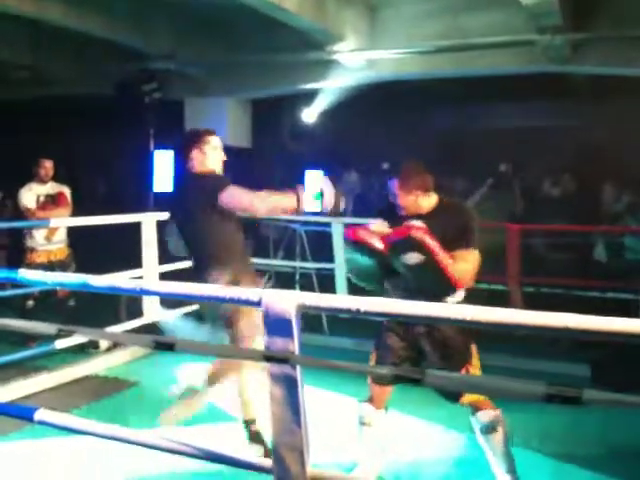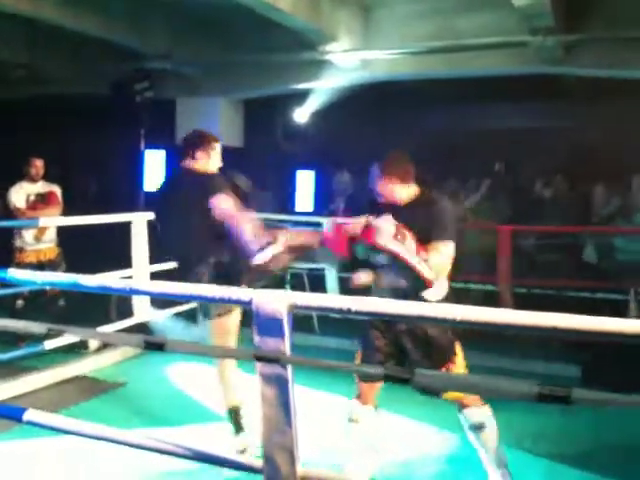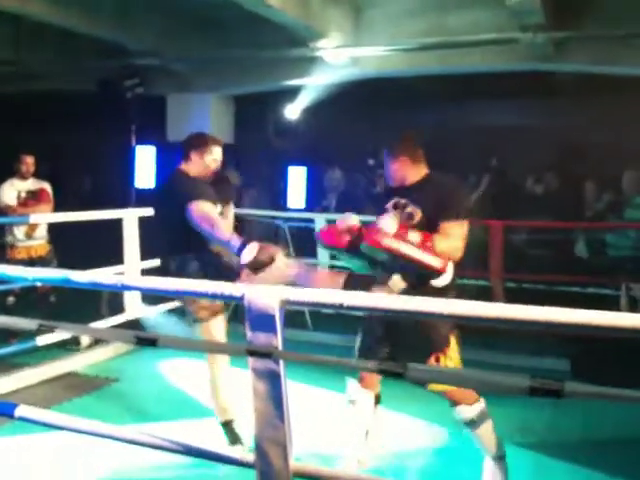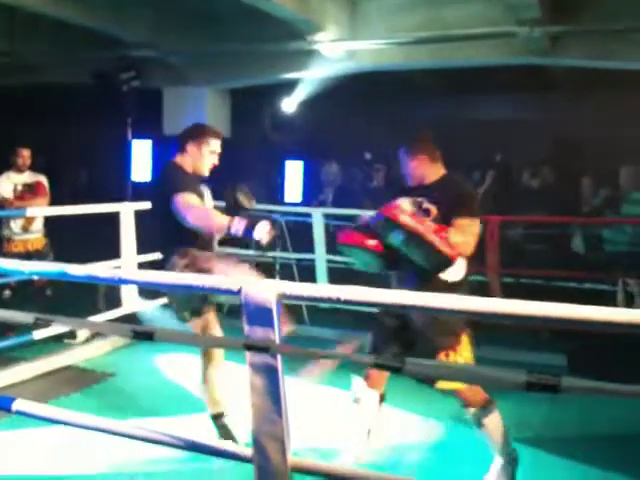
dt=0.1s
person 1, frame 1
left shoulder: (459, 218)
right shoulder: (395, 217)
left elbow: (463, 278)
right elbow: (381, 259)
left wrist: (430, 246)
right wrist: (372, 241)
left hip: (441, 318)
right hip: (400, 315)
left knee: (475, 396)
right knee: (377, 390)
person 1, frame 2
left shoulder: (436, 209)
right shoulder: (379, 209)
left elbow: (435, 271)
right elbow: (367, 253)
left wrist: (396, 243)
left knee: (462, 393)
right knee: (364, 388)
person 1, frame 3
left shoulder: (446, 192)
right shoulder: (391, 194)
left elbow: (452, 249)
right elbow: (372, 240)
left wrist: (404, 234)
left hip: (426, 300)
right hip: (387, 296)
left knee: (451, 386)
right knee: (367, 376)
right ankle: (358, 452)
person 1, frame 4
left shoulder: (456, 193)
right shoulder: (407, 193)
left elbow: (461, 243)
left knee: (462, 385)
right knee: (371, 374)
right ankle: (354, 447)
person 2, frame 1
left shoulder: (185, 192)
right shoulder: (207, 181)
right elbow: (254, 202)
right wrist: (307, 199)
left hip: (214, 279)
right hip: (231, 276)
left knee: (242, 353)
left ankle: (253, 435)
right ankle: (196, 393)
person 2, frame 2
left shoulder: (169, 192)
right shoulder: (205, 181)
right elbow: (232, 217)
right wrist: (263, 242)
left hip: (197, 277)
right hip: (223, 266)
left knee: (224, 353)
left ankle: (239, 428)
person 2, frame 3
left shoulder: (173, 188)
right shoulder: (191, 185)
right elbow: (205, 219)
left wrist: (226, 199)
right wrist: (240, 245)
left hip: (189, 280)
right hip: (198, 267)
left knee: (218, 357)
left ankle: (232, 435)
person 2, frame 4
left shoulder: (189, 181)
right shoulder: (176, 178)
left elbow: (207, 227)
right elbow: (192, 215)
left wrist: (234, 209)
right wrist: (243, 226)
left hip: (194, 269)
right hip: (187, 263)
left knee: (213, 352)
right knee: (247, 279)
left ankle: (222, 429)
person 3, frame 1
left shoulder: (62, 189)
right shoulder: (26, 191)
left elbow: (67, 211)
right elbow: (30, 216)
left wrist: (41, 213)
right wrist: (55, 213)
left hip: (60, 247)
right hip: (36, 250)
left knee: (65, 288)
person 3, frame 2
left shoulder: (52, 188)
right shoulder: (16, 190)
left elbow: (57, 210)
right elbow: (20, 215)
left wrist: (30, 213)
right wrist: (45, 212)
left hip: (50, 247)
right hip: (25, 249)
person 3, frame 3
left shoulder: (43, 186)
left elbow: (48, 208)
left wrist: (22, 210)
right wrist: (36, 210)
left hip: (40, 244)
right hip: (16, 245)
person 3, frame 4
left shoulder: (39, 179)
left elbow: (44, 201)
left wrist: (18, 203)
right wrist: (33, 203)
left hip: (37, 237)
right hip: (13, 238)
